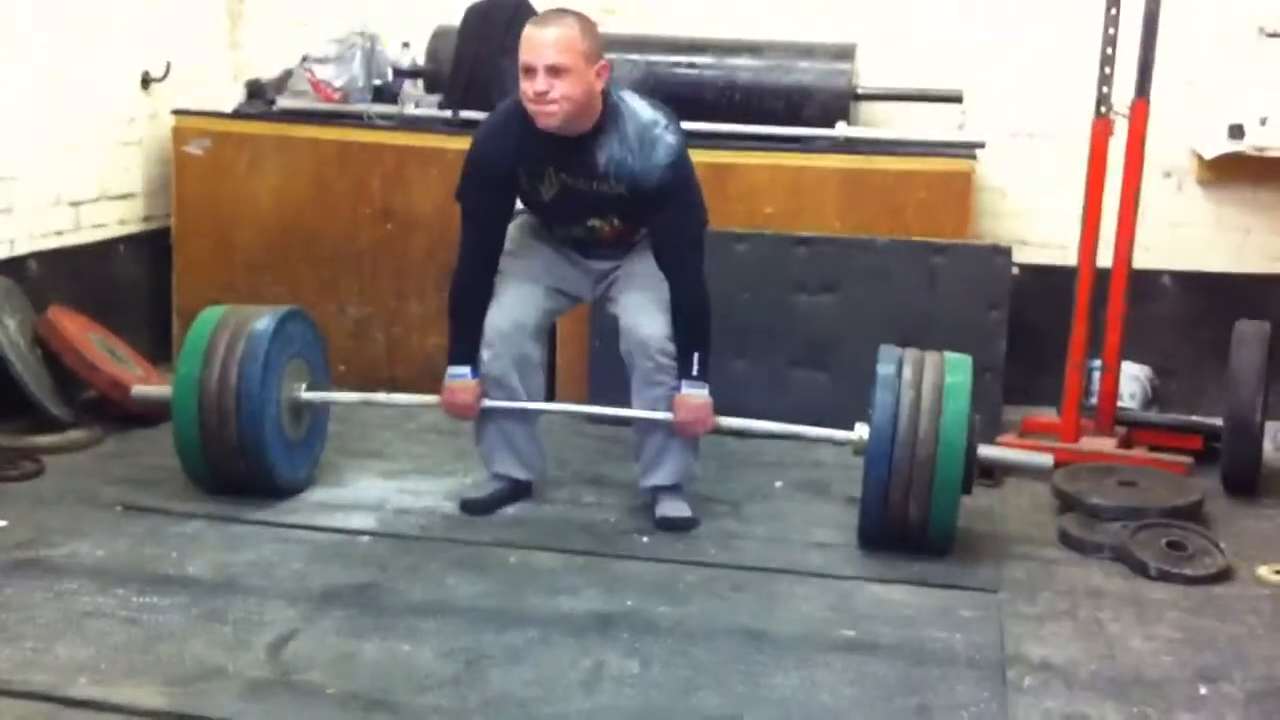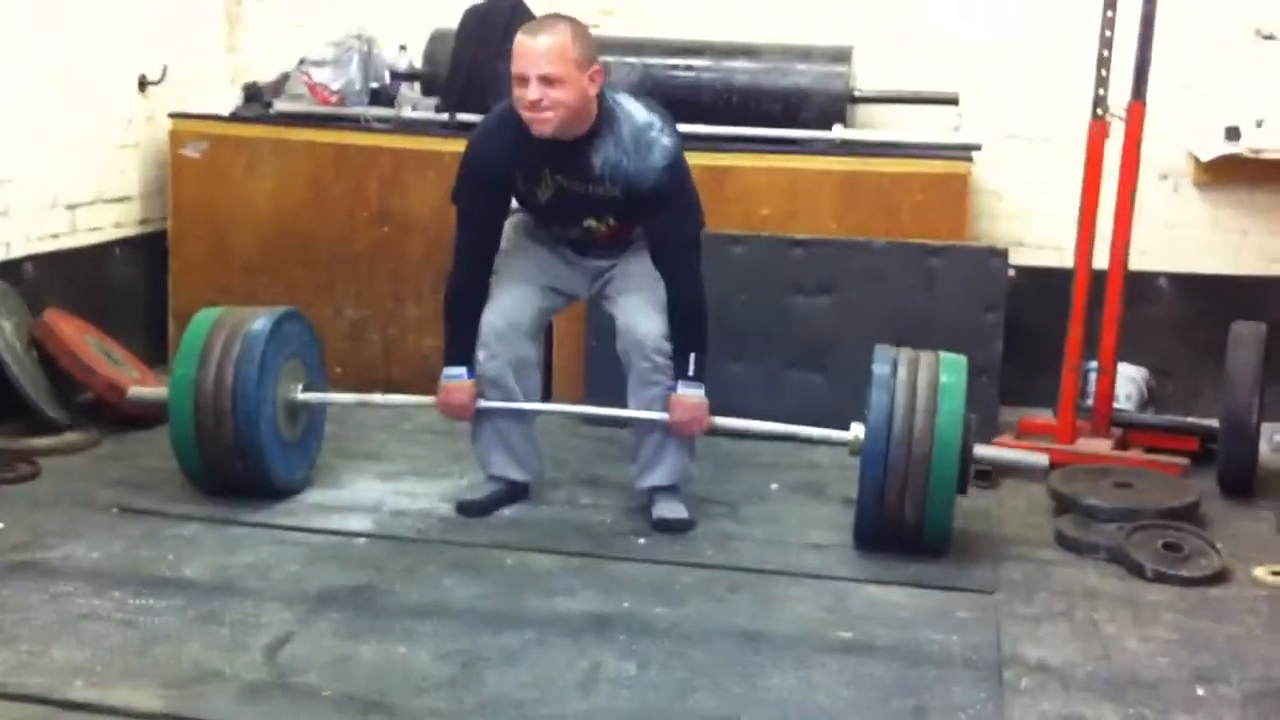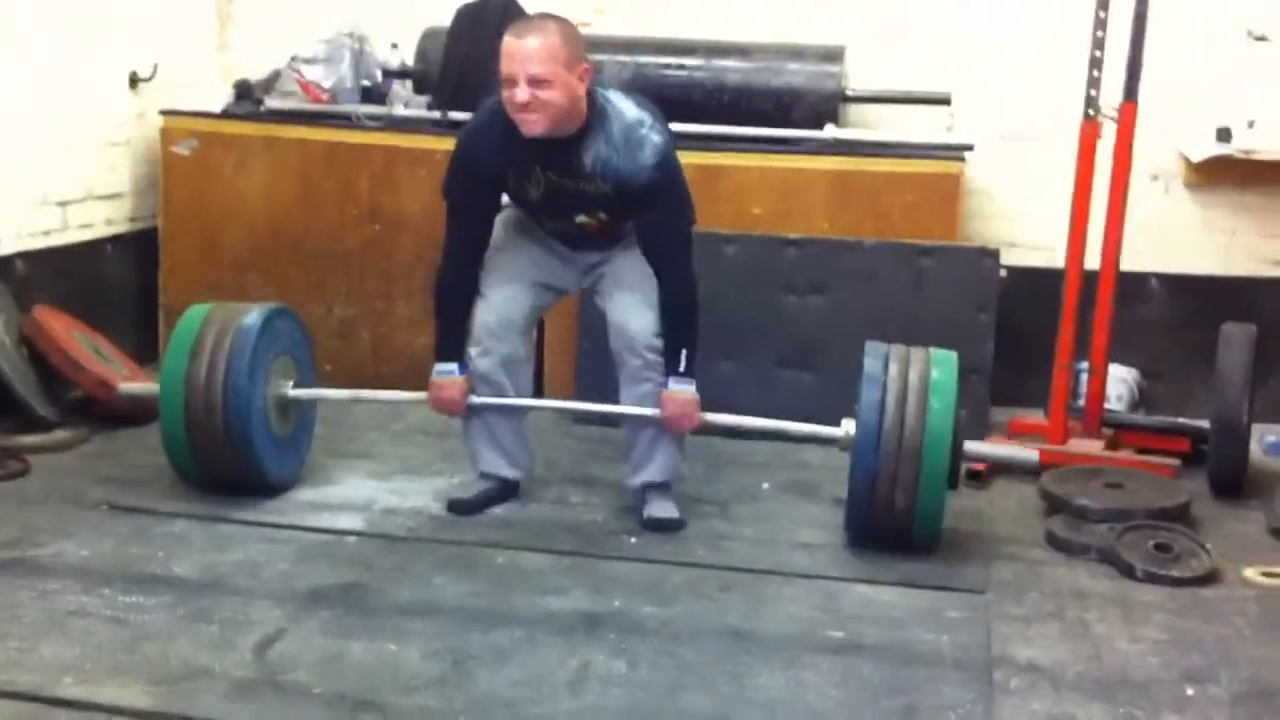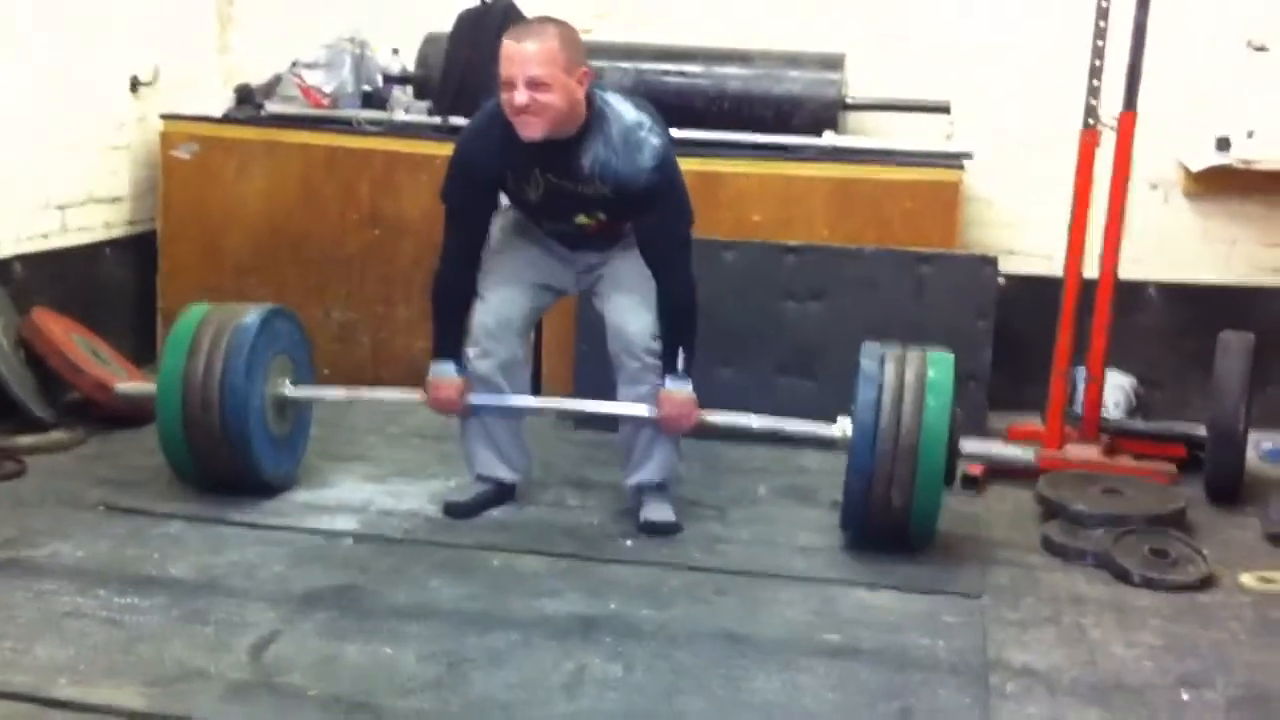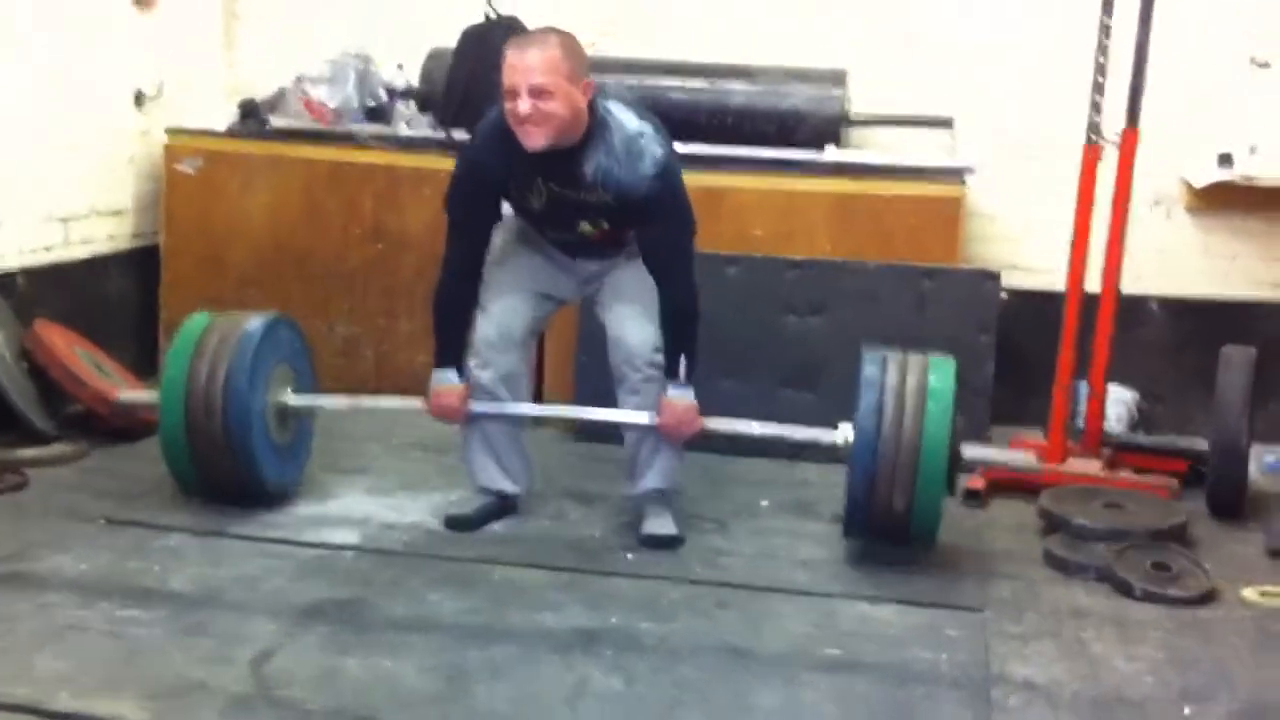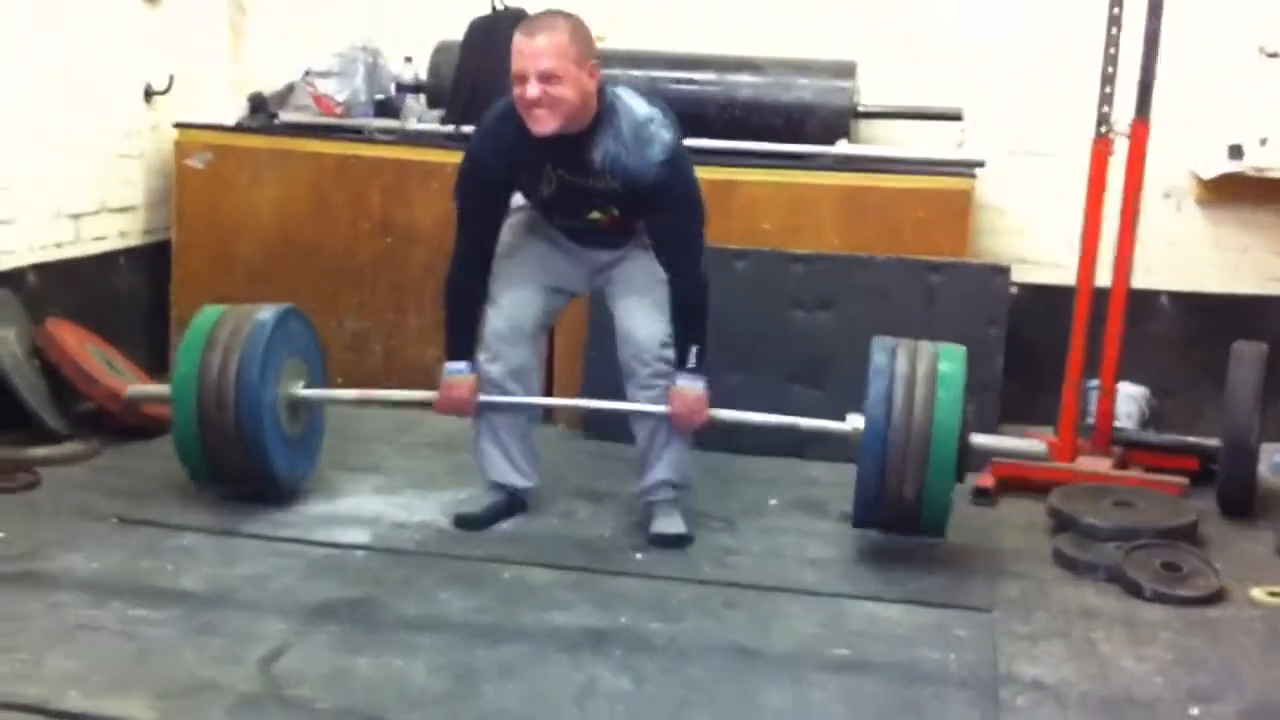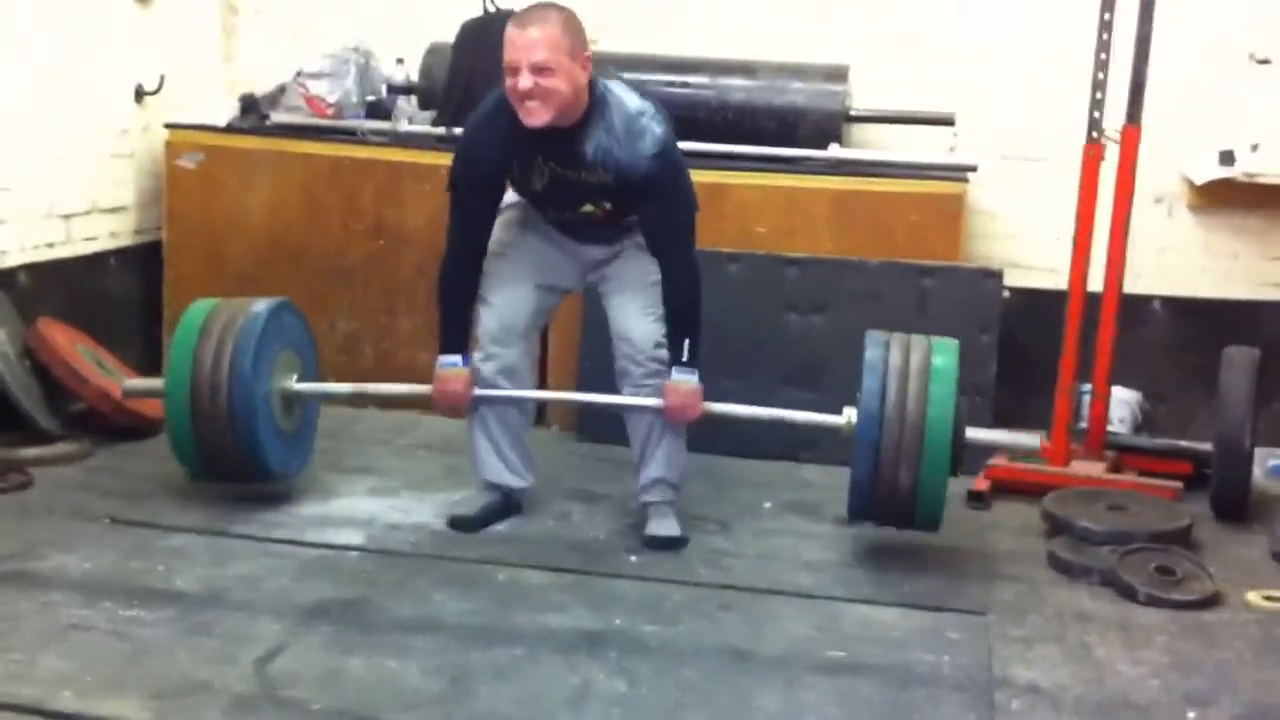
dt=0.1s
person 1, frame 1
left shoulder: (652, 142)
right shoulder: (500, 137)
left elbow: (685, 267)
right elbow: (477, 255)
left wrist: (694, 381)
right wrist: (460, 366)
left hip: (640, 248)
right hip: (547, 240)
left knee: (653, 338)
right knee: (504, 329)
left ankle: (666, 485)
right ankle: (511, 472)
person 1, frame 2
left shoulder: (649, 145)
right shoulder: (495, 140)
left elbow: (681, 267)
right elbow: (472, 256)
left wrist: (691, 383)
right wrist: (457, 366)
left hip: (636, 246)
right hip: (544, 239)
left knee: (650, 339)
right knee: (501, 329)
left ankle: (664, 486)
right ankle: (508, 474)
person 1, frame 3
left shoulder: (639, 141)
right shoulder: (485, 137)
left elbow: (673, 264)
right elbow: (462, 252)
left wrist: (681, 378)
right wrist: (448, 362)
left hip: (627, 241)
right hip: (535, 233)
left knee: (642, 336)
right knee: (494, 326)
left ankle: (655, 485)
right ankle: (499, 472)
person 1, frame 4
left shoulder: (638, 144)
right shoulder: (485, 140)
left elbow: (671, 265)
right elbow: (460, 253)
left wrist: (679, 378)
right wrist: (445, 362)
left hip: (625, 242)
right hip: (534, 233)
left knee: (639, 339)
right knee: (491, 329)
left ankle: (651, 488)
right ankle: (496, 476)
person 1, frame 5
left shoulder: (640, 153)
right shoulder: (488, 149)
left elbow: (674, 273)
right elbow: (462, 261)
left wrist: (680, 385)
right wrist: (446, 370)
left hip: (627, 251)
right hip: (536, 241)
left knee: (641, 351)
right knee: (494, 340)
left ankle: (654, 500)
right ankle: (497, 488)
person 1, frame 6
left shoulder: (649, 139)
right shoulder: (498, 135)
left elbow: (683, 260)
right elbow: (473, 250)
left wrist: (691, 374)
right wrist: (458, 362)
left hip: (638, 241)
right hip: (546, 230)
left knee: (650, 347)
right knee: (505, 336)
left ankle: (664, 499)
right ankle: (507, 487)
person 1, frame 7
left shoulder: (640, 132)
right shoulder: (490, 129)
left elbow: (676, 254)
right elbow: (465, 244)
left wrist: (684, 369)
right wrist: (452, 355)
left hip: (631, 237)
right hip: (539, 225)
left knee: (643, 348)
right knee: (498, 336)
left ankle: (659, 500)
right ankle: (501, 487)
